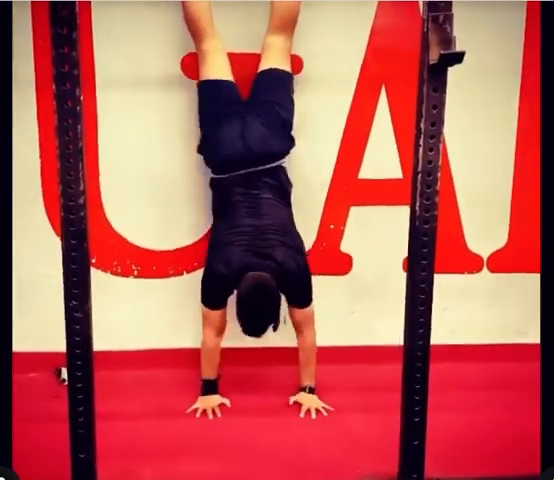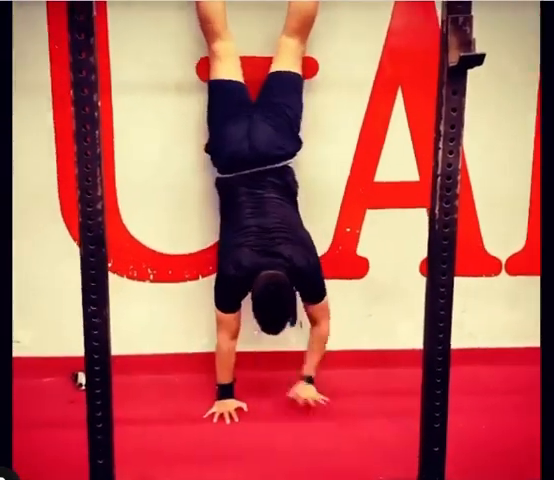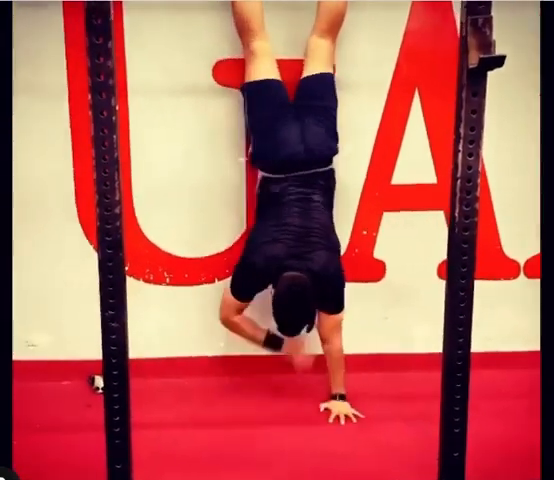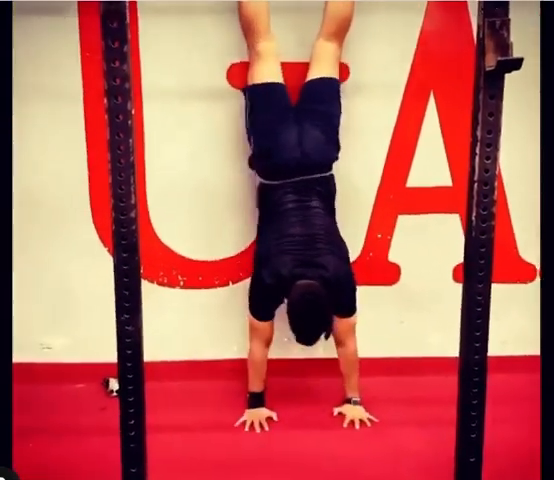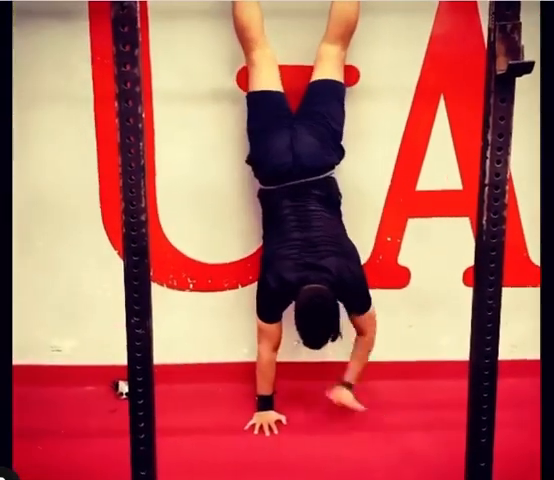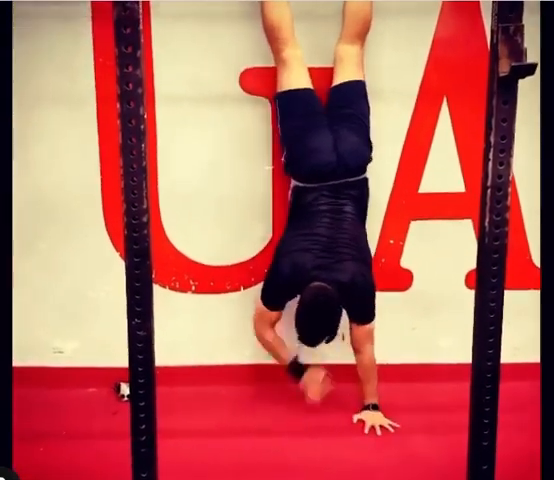
dt=0.3s
person 1, frame 1
left shoulder: (292, 265)
right shoulder: (221, 267)
left elbow: (306, 332)
right elbow: (211, 333)
left wrist: (309, 387)
right wrist: (207, 390)
left hip: (265, 151)
right hip: (229, 154)
left knee: (277, 39)
right knee: (208, 44)
person 1, frame 2
left shoulder: (305, 262)
right shoulder: (233, 269)
right elbow: (226, 337)
left wrist: (307, 379)
right wrist: (223, 393)
left hip: (271, 149)
right hip: (236, 154)
left knee: (291, 40)
right knee: (221, 44)
person 1, frame 3
left shoulder: (327, 269)
right shoulder: (258, 262)
left elbow: (332, 340)
left wrist: (340, 396)
right wrist: (279, 343)
left hip: (314, 151)
right hip: (279, 157)
left knee: (322, 40)
right knee: (257, 43)
person 1, frame 4
left shoulder: (339, 275)
right shoulder: (268, 275)
left elbow: (346, 342)
right elbow: (258, 344)
left wrist: (354, 399)
right wrist: (254, 403)
left hip: (313, 151)
right hip: (278, 158)
left knee: (327, 44)
right knee: (262, 46)
person 1, frame 5
left shoulder: (348, 271)
right shoulder: (277, 279)
left elbow: (368, 331)
right elbow: (268, 348)
left wrist: (348, 382)
right wrist: (264, 405)
left hip: (313, 157)
right hip: (277, 163)
left knee: (333, 48)
right knee: (259, 53)
person 1, frame 6
left shoulder: (357, 280)
right shoulder: (287, 269)
left elbow: (363, 348)
right elbow: (273, 328)
left wrist: (373, 405)
right wrist: (299, 370)
left hip: (346, 162)
right hip: (313, 163)
left knee: (348, 49)
right knee: (289, 53)
